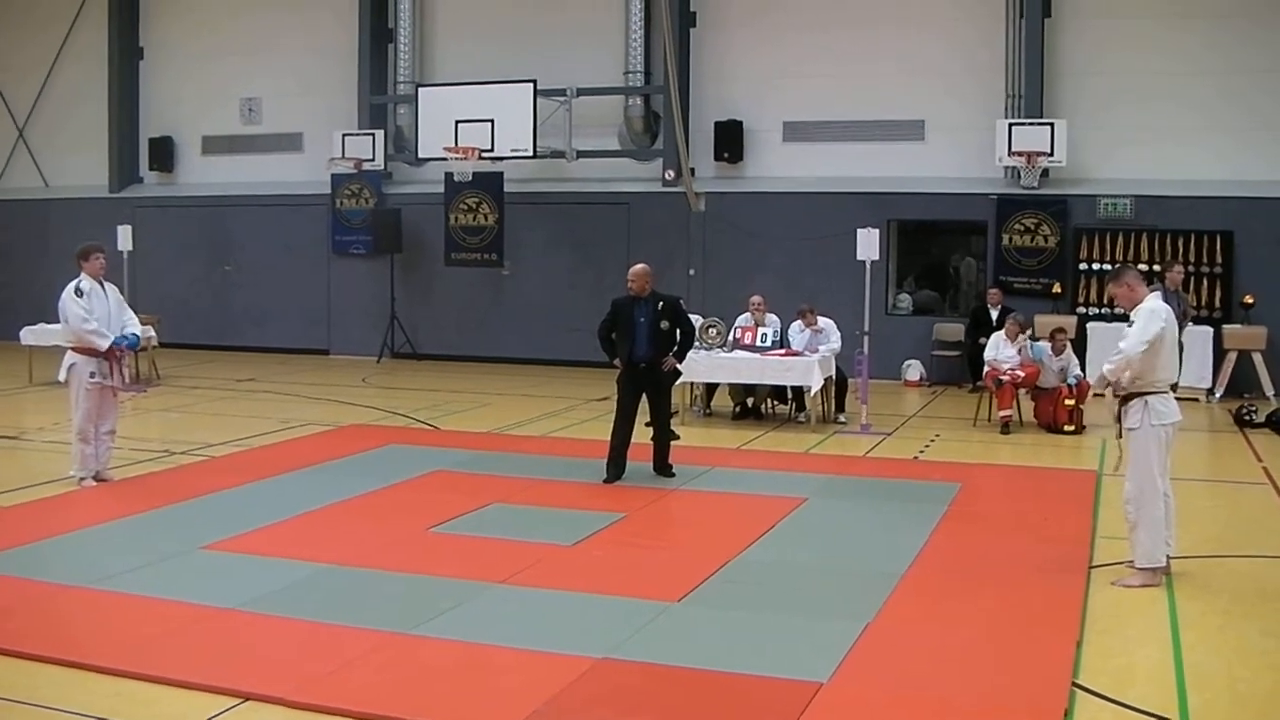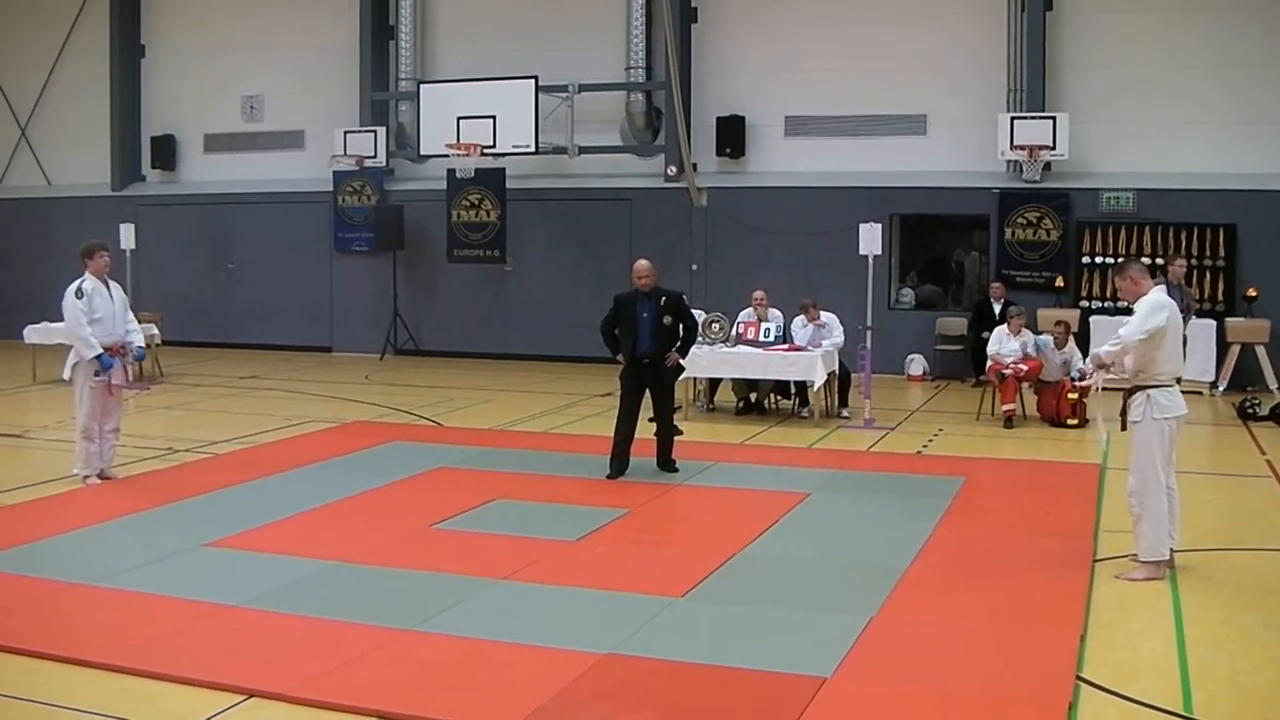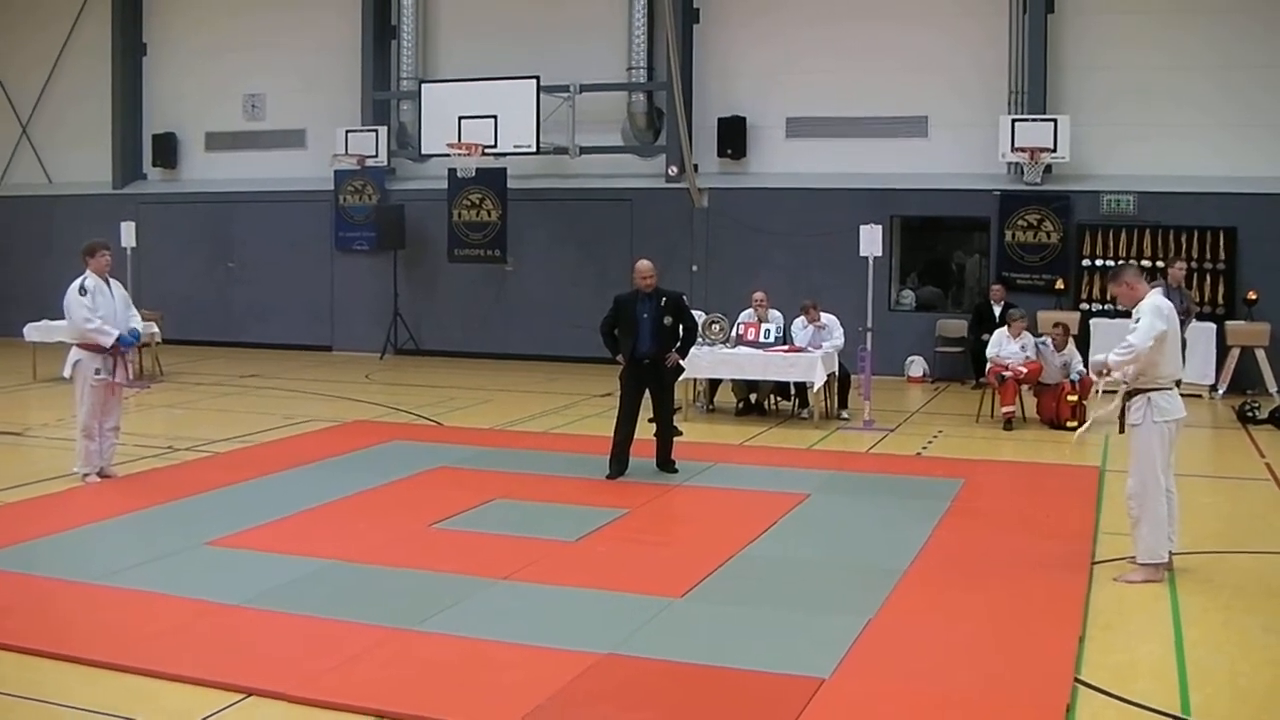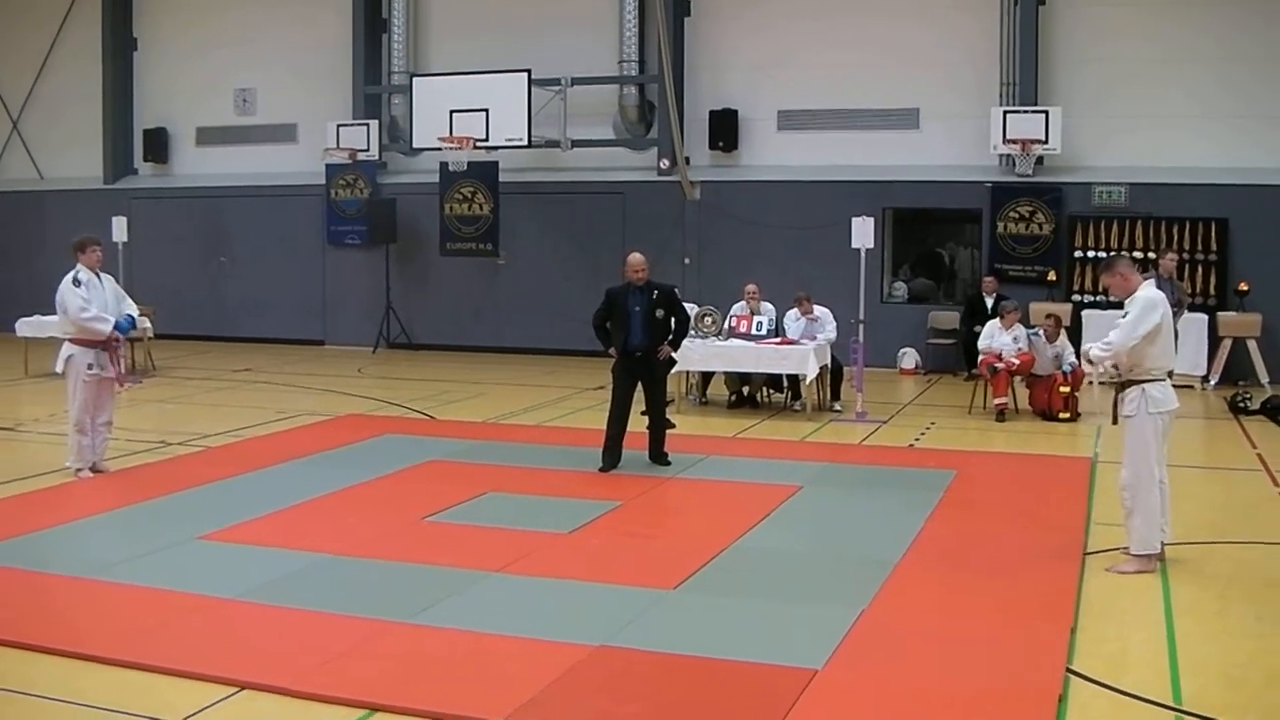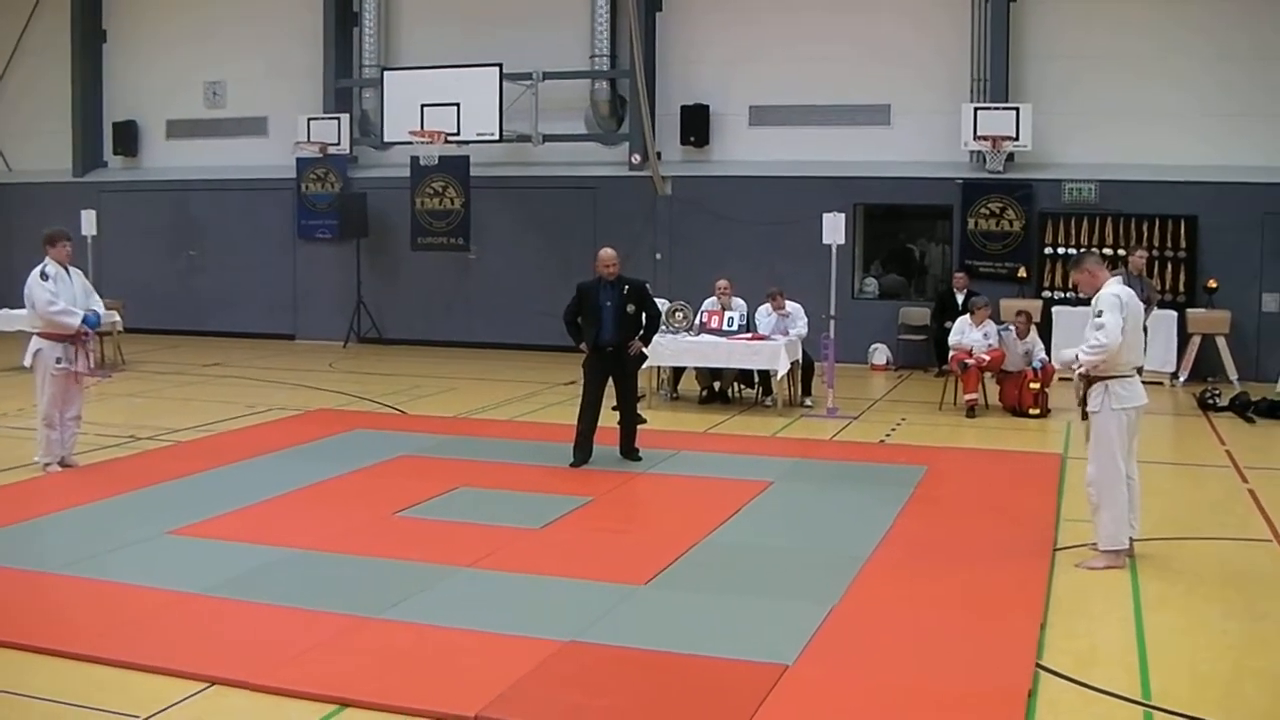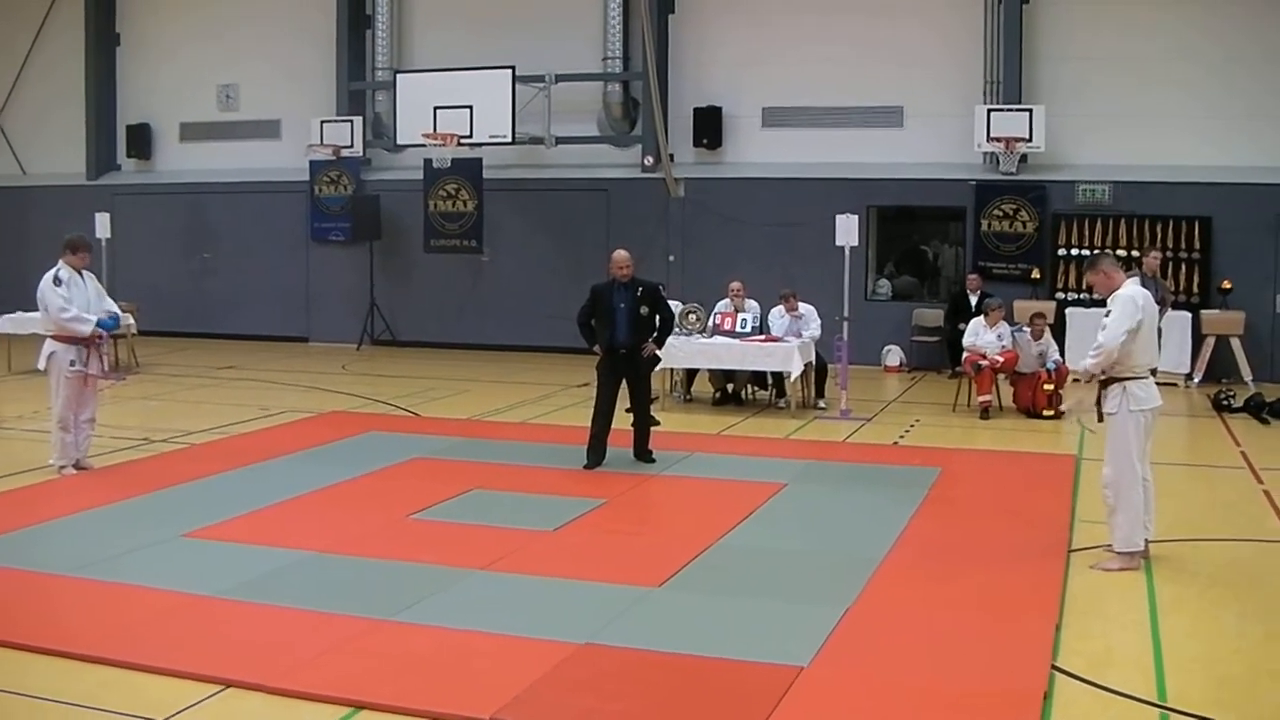
dt=0.3s
person 1, frame 1
left shoulder: (1149, 312)
right shoulder: (1158, 310)
left elbow: (1129, 352)
left wrist: (1106, 374)
right wrist: (1120, 379)
left hip: (1148, 410)
right hip: (1156, 405)
left knee: (1142, 489)
right knee: (1155, 485)
left ankle: (1149, 568)
right ankle: (1158, 556)
person 1, frame 2
left shoulder: (1154, 305)
right shoulder: (1163, 304)
left elbow: (1126, 339)
left wrist: (1100, 356)
right wrist: (1114, 361)
left hip: (1153, 403)
right hip: (1161, 398)
left knee: (1146, 482)
right knee: (1161, 479)
left ankle: (1153, 561)
right ankle: (1162, 549)
person 1, frame 3
left shoulder: (1152, 308)
right shoulder: (1159, 305)
left elbow: (1136, 348)
left wrist: (1104, 361)
right wrist: (1120, 368)
left hip: (1152, 406)
right hip: (1159, 401)
left knee: (1145, 485)
right knee: (1159, 481)
left ankle: (1152, 563)
right ankle: (1160, 551)
person 1, frame 4
left shoulder: (1145, 300)
right shoulder: (1152, 298)
left elbow: (1118, 343)
left wrist: (1091, 352)
right wrist: (1120, 365)
left hip: (1145, 398)
right hip: (1152, 393)
left knee: (1138, 476)
right knee: (1152, 472)
left ankle: (1144, 554)
right ankle: (1153, 542)
person 1, frame 5
left shoulder: (1109, 297)
right shoulder: (1126, 294)
left elbow: (1106, 343)
left wrist: (1074, 357)
right wrist: (1090, 364)
left hip: (1112, 393)
right hip: (1124, 388)
left knee: (1105, 471)
right knee: (1122, 468)
left ankle: (1113, 549)
right ankle: (1122, 538)
person 1, frame 6
left shoulder: (1125, 299)
right shoulder: (1140, 296)
left elbow: (1108, 344)
left wrist: (1090, 366)
right wrist: (1101, 366)
left hip: (1127, 394)
right hip: (1139, 390)
left knee: (1121, 473)
right knee: (1136, 469)
left ankle: (1128, 551)
right ankle: (1137, 539)
person 2, frame 1
left shoulder: (111, 290)
right shoulder: (76, 290)
left elbow: (127, 317)
right elbow: (82, 324)
left wrist: (131, 336)
right wrist: (112, 341)
left hip: (108, 362)
right hip: (84, 362)
left knee: (107, 419)
right knee: (85, 420)
left ankle: (100, 467)
right ankle: (84, 472)
person 2, frame 2
left shoulder: (115, 288)
right shoulder: (80, 289)
left elbow: (128, 320)
right elbow: (77, 328)
left wrist: (137, 344)
right wrist: (98, 356)
left hip: (113, 360)
right hip: (89, 361)
left knee: (111, 417)
right knee: (89, 418)
left ankle: (104, 466)
right ankle: (88, 470)
person 2, frame 3
left shoulder: (116, 287)
right shoulder: (81, 287)
left elbow: (130, 312)
right elbow: (85, 323)
left wrist: (134, 330)
right wrist: (117, 337)
left hip: (113, 359)
right hip: (89, 359)
left knee: (111, 416)
right knee: (89, 416)
left ankle: (104, 463)
right ankle: (88, 468)
person 2, frame 4
left shoulder: (107, 281)
right shoulder: (73, 281)
left elbow: (126, 303)
right elbow: (81, 314)
left wrist: (128, 318)
right wrist: (114, 324)
left hip: (105, 353)
right hip: (82, 353)
left knee: (104, 410)
right knee: (81, 411)
left ankle: (96, 458)
right ankle: (80, 463)
person 2, frame 5
left shoulder: (76, 275)
right shoulder: (42, 275)
left elbow: (94, 299)
right elbow: (49, 307)
left wrist: (94, 314)
right wrist: (82, 317)
left hip: (74, 347)
right hip: (50, 348)
left knee: (73, 406)
right knee: (50, 406)
left ankle: (65, 453)
right ankle: (49, 458)
person 2, frame 6
left shoulder: (88, 278)
right shoulder: (54, 279)
left elbow: (105, 302)
right elbow: (62, 314)
left wrist: (112, 316)
right wrist: (97, 322)
left hip: (87, 350)
right hip: (63, 350)
left knee: (87, 408)
right knee: (64, 409)
left ankle: (80, 455)
right ankle: (63, 460)
person 3, frame 1
left shoulder: (670, 304)
right shoulder: (620, 305)
left elbow: (688, 331)
right elbow: (603, 331)
left wrist: (677, 356)
right wrist: (613, 356)
left hip: (658, 370)
right hip: (630, 370)
left knee: (662, 421)
right knee: (622, 421)
left ankle: (662, 465)
right ankle: (615, 468)
person 3, frame 2
left shoulder: (672, 299)
right shoulder: (622, 301)
left elbow: (691, 326)
right elbow: (606, 328)
left wrist: (681, 352)
right wrist: (617, 352)
left hip: (662, 366)
right hip: (633, 366)
left knee: (665, 417)
right knee: (626, 417)
left ankle: (665, 460)
right ankle: (618, 464)
person 3, frame 3
left shoulder: (673, 300)
right shoulder: (622, 301)
left elbow: (691, 327)
right elbow: (606, 328)
left wrist: (680, 352)
right wrist: (617, 353)
left hip: (662, 366)
right hip: (633, 366)
left knee: (665, 417)
right knee: (625, 417)
left ankle: (665, 461)
right ankle: (618, 464)
person 3, frame 4
left shoulder: (664, 292)
right shoulder: (614, 294)
left elbow: (683, 319)
right elbow: (598, 321)
left wrist: (673, 345)
right wrist: (609, 346)
left hip: (654, 359)
right hip: (625, 360)
left knee: (657, 410)
right knee: (618, 410)
left ankle: (657, 453)
right ankle: (611, 457)
person 3, frame 5
left shoulder: (636, 287)
right shoulder: (585, 289)
left elbow: (654, 314)
right elbow: (569, 316)
left wrist: (644, 340)
right wrist: (580, 341)
left hip: (625, 354)
right hip: (596, 355)
left knee: (628, 406)
right knee: (589, 405)
left ankle: (628, 448)
right ankle: (582, 452)
person 3, frame 6
left shoulder: (649, 290)
right shoulder: (599, 291)
left elbow: (668, 317)
right elbow: (583, 318)
left wrist: (657, 342)
right wrist: (594, 343)
left hip: (638, 357)
right hip: (610, 357)
left knee: (642, 407)
right knee: (602, 408)
left ankle: (642, 450)
right ankle: (595, 454)
